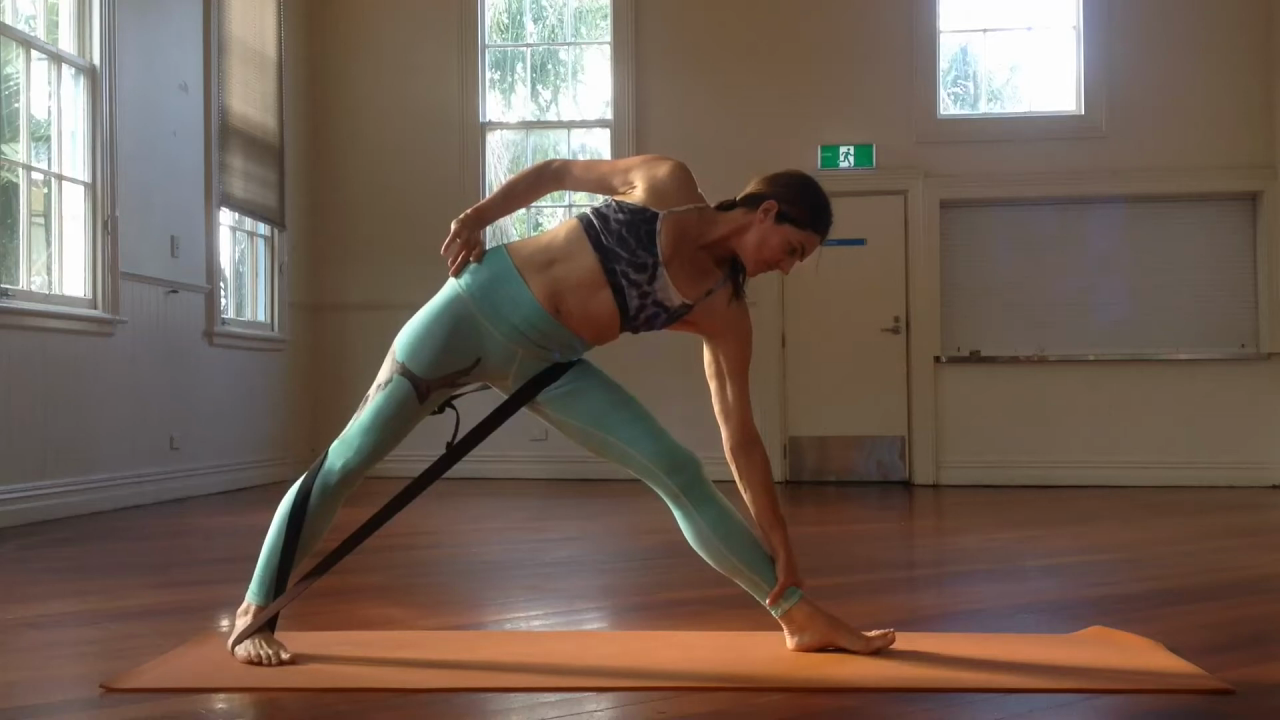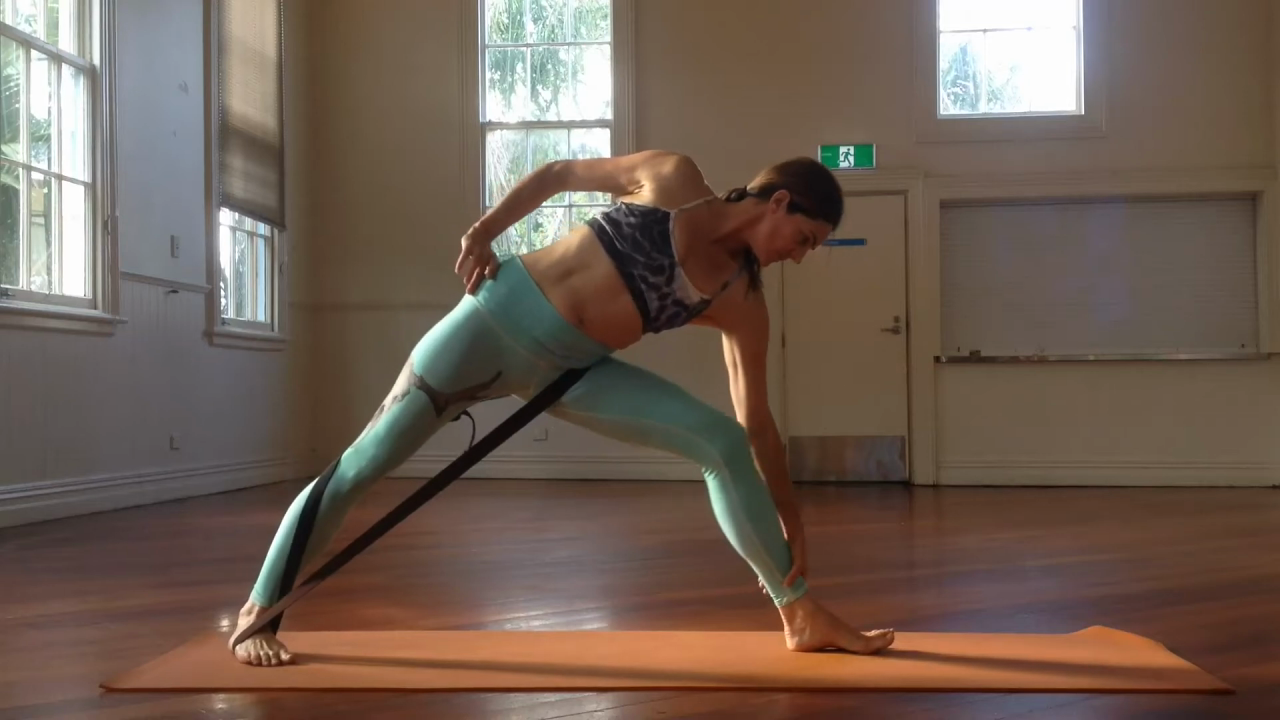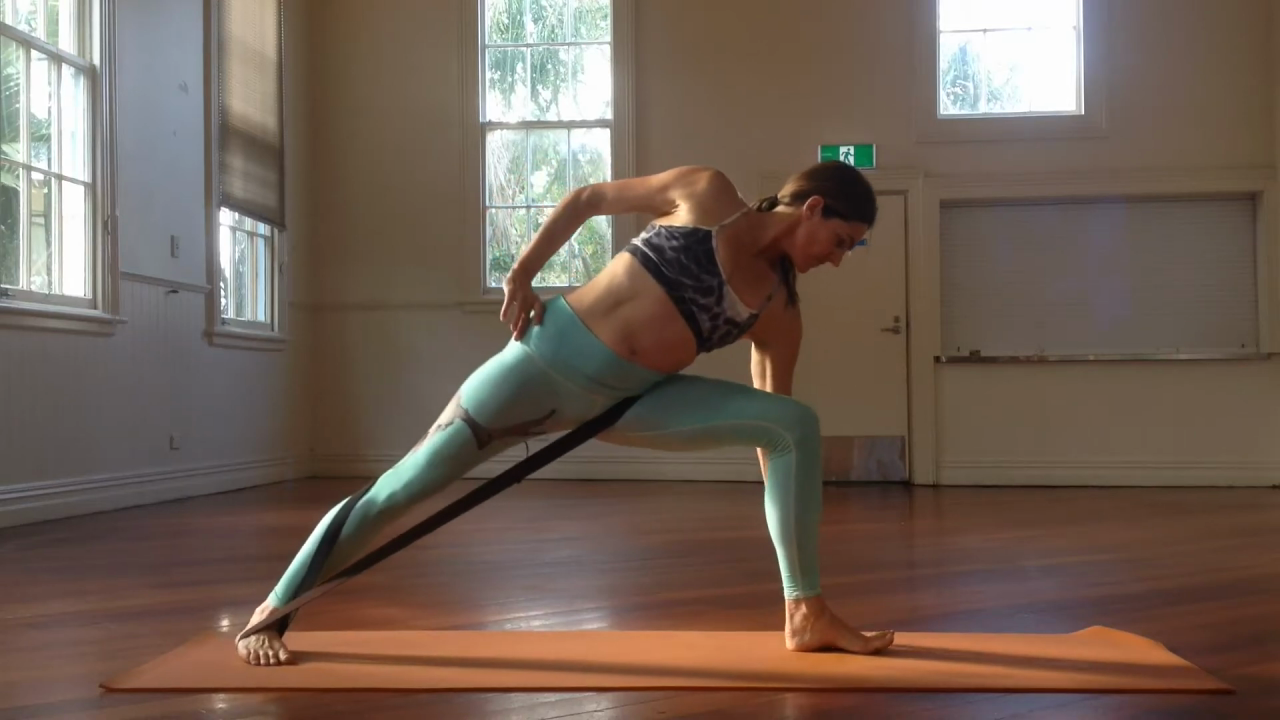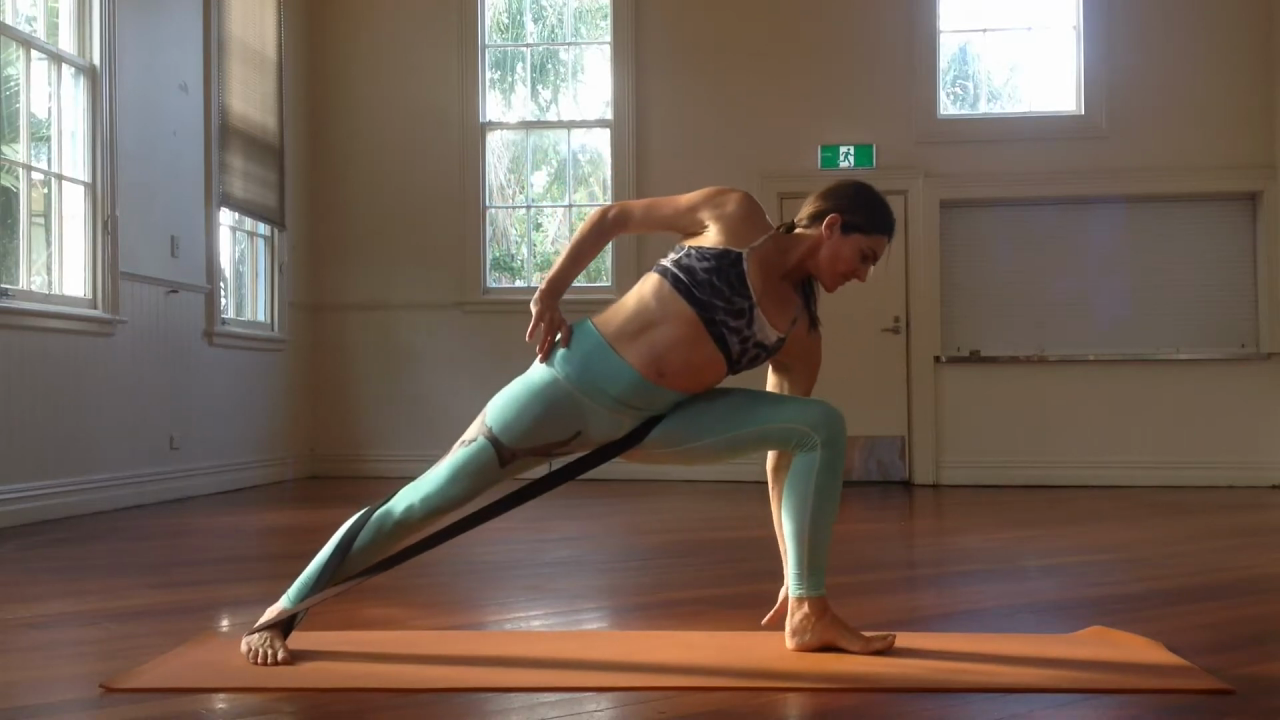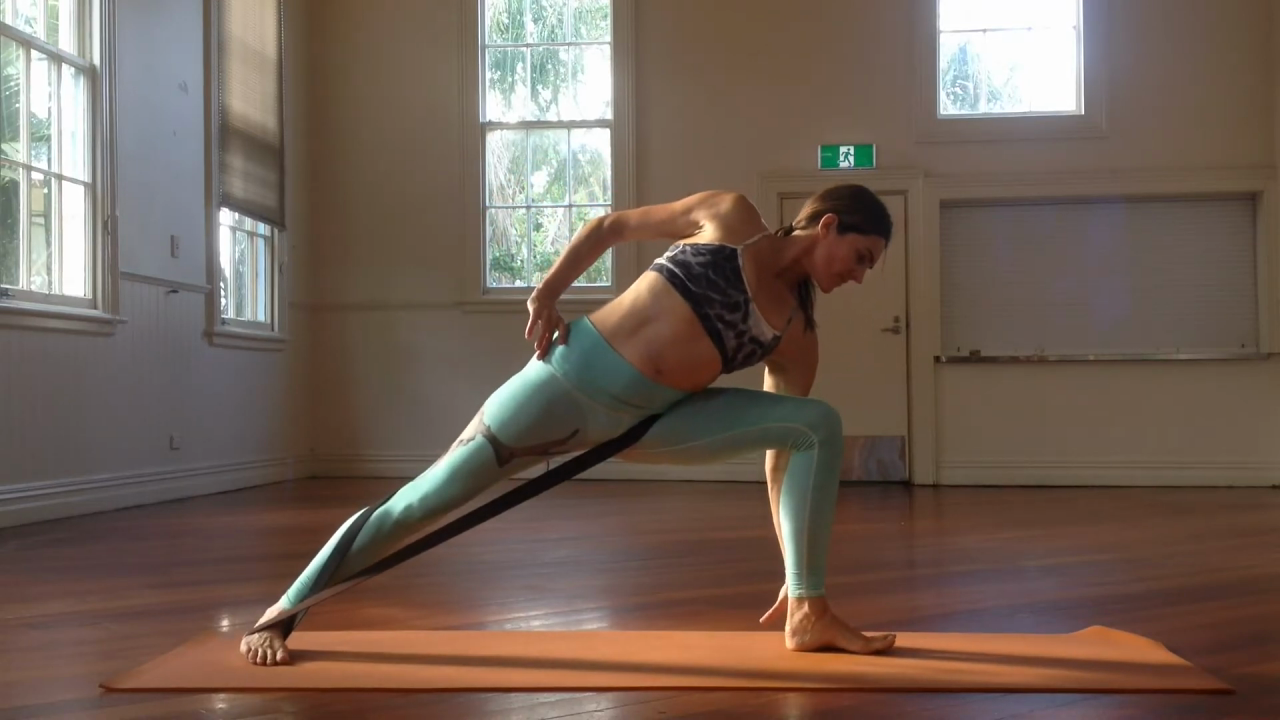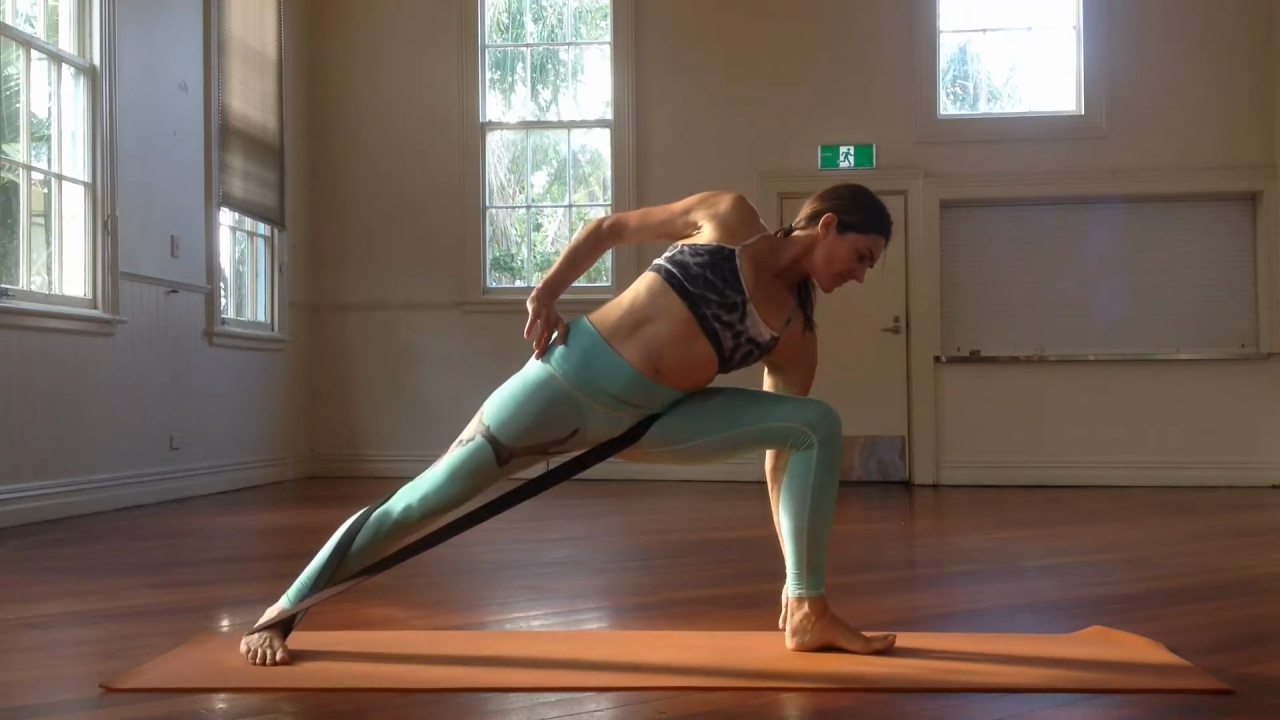
dt=0.7s
person 1, frame 1
left shoulder: (724, 312)
right shoulder: (666, 182)
left elbow: (741, 437)
right elbow: (556, 171)
left wrist: (779, 543)
right wrist: (476, 215)
left hip: (545, 361)
right hip: (476, 304)
left knee: (678, 472)
right knee: (348, 458)
left ankle: (799, 616)
right ankle: (254, 610)
person 1, frame 2
left shoulder: (741, 304)
right shoulder: (675, 178)
left elbow: (756, 423)
right elbow: (559, 173)
left wrist: (791, 523)
right wrist: (484, 230)
left hip: (568, 368)
right hip: (495, 318)
left knee: (723, 442)
right knee: (359, 469)
left ankle: (800, 613)
right ankle: (257, 613)
person 1, frame 3
left shoulder: (779, 313)
right shoulder: (707, 193)
left elbow: (769, 429)
right elbow: (587, 197)
left wrist: (794, 542)
right wrist: (522, 273)
left hip: (622, 401)
right hip: (547, 356)
left knee: (797, 423)
right knee: (398, 491)
left ankle: (806, 614)
right ankle: (272, 611)
person 1, frame 4
left shoulder: (801, 336)
right shoulder: (735, 215)
left elbow: (784, 448)
right elbow: (613, 217)
left wrist: (793, 569)
right wrist: (549, 292)
left hip: (647, 422)
right hip: (574, 377)
left knee: (822, 426)
right knee: (421, 503)
left ankle: (808, 613)
right ankle: (283, 610)
person 1, frame 5
left shoulder: (797, 337)
right shoulder: (730, 215)
left elbow: (782, 453)
right elbow: (611, 226)
left wrist: (794, 569)
right wrist: (546, 293)
left hip: (645, 421)
right hip: (570, 375)
left knee: (818, 424)
right knee: (422, 502)
left ankle: (809, 612)
right ankle: (282, 612)
person 1, frame 6
left shoulder: (795, 339)
right shoulder: (729, 217)
left elbow: (781, 454)
right elbow: (609, 228)
left wrist: (794, 571)
right wrist: (545, 294)
left hip: (644, 421)
right hip: (568, 374)
left knee: (817, 424)
right knee: (422, 503)
left ankle: (809, 611)
right ankle: (280, 611)
